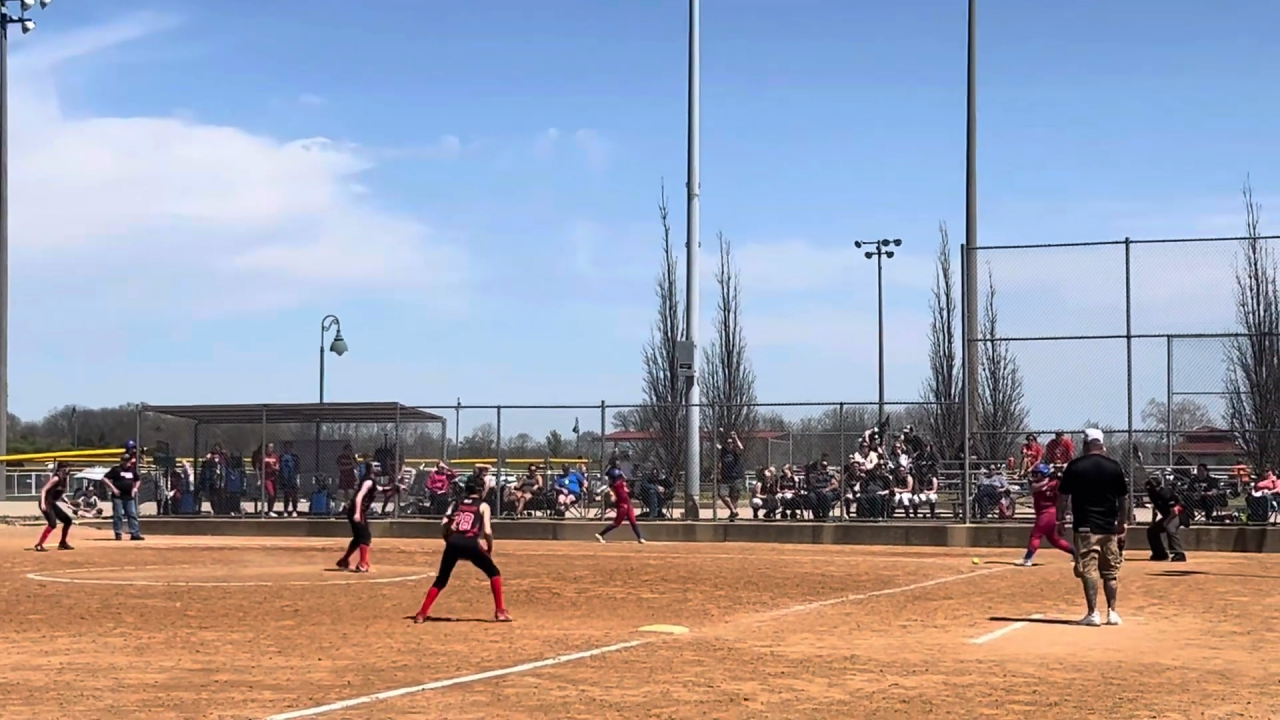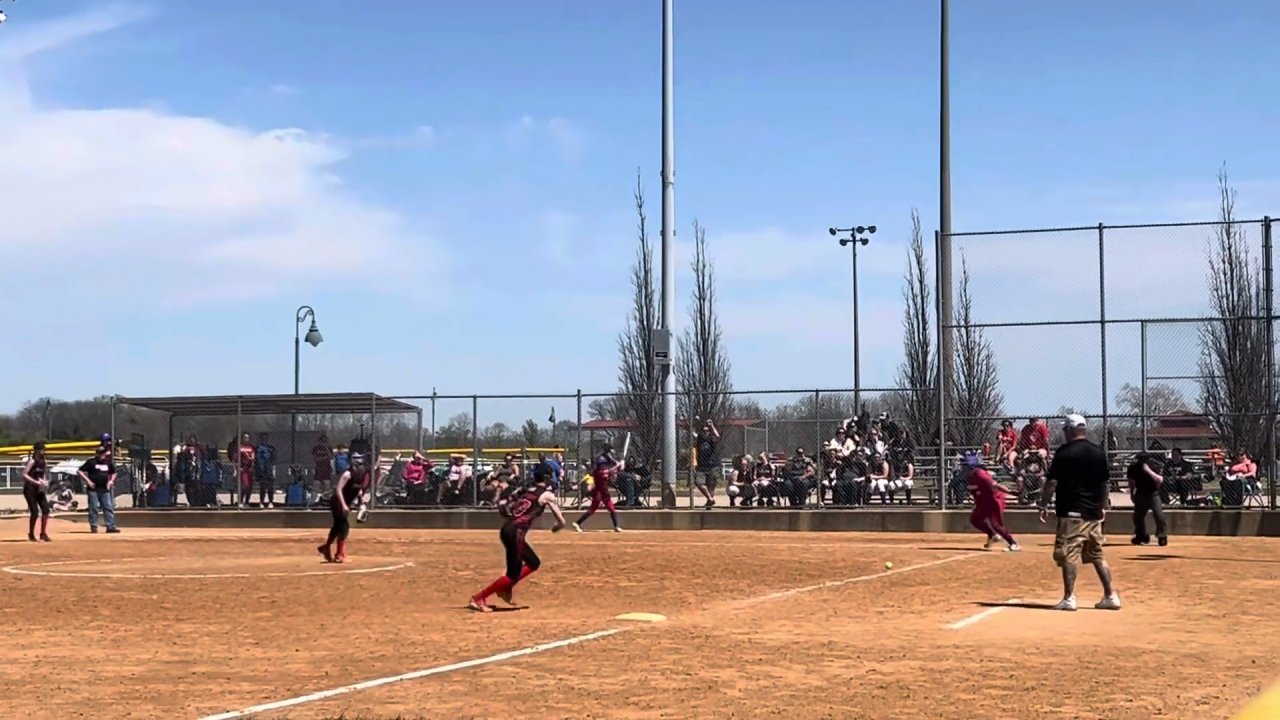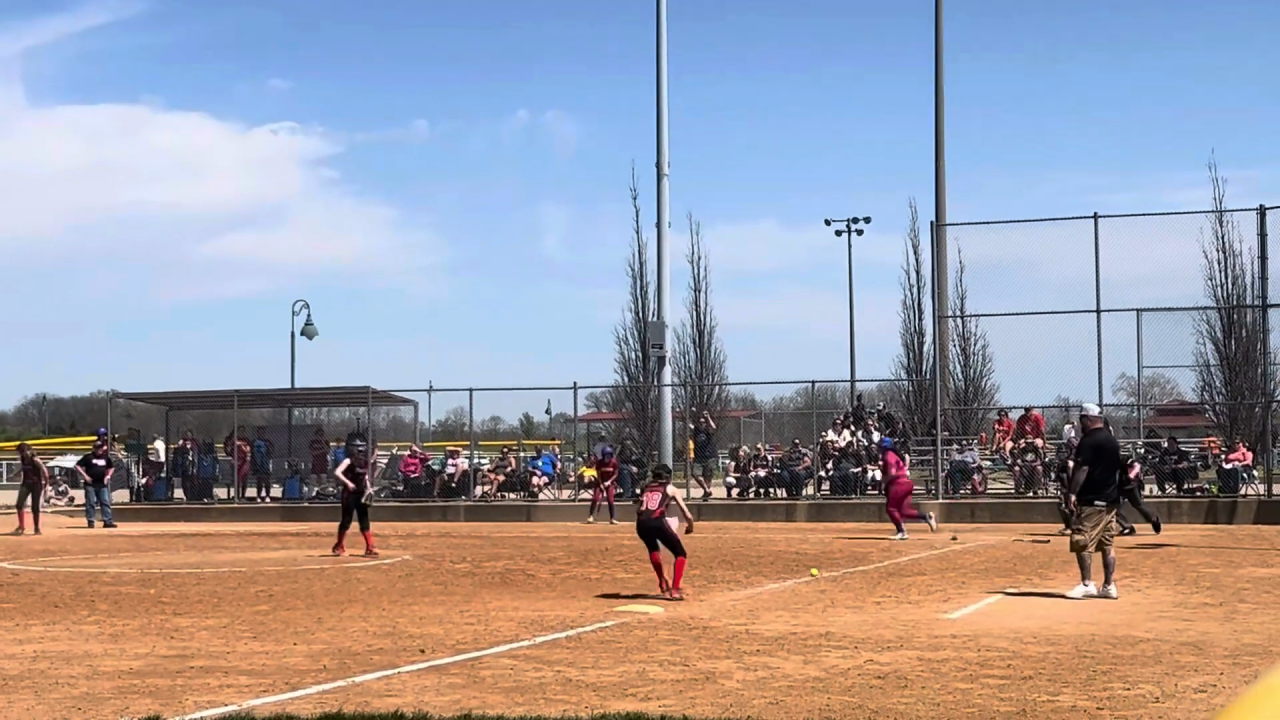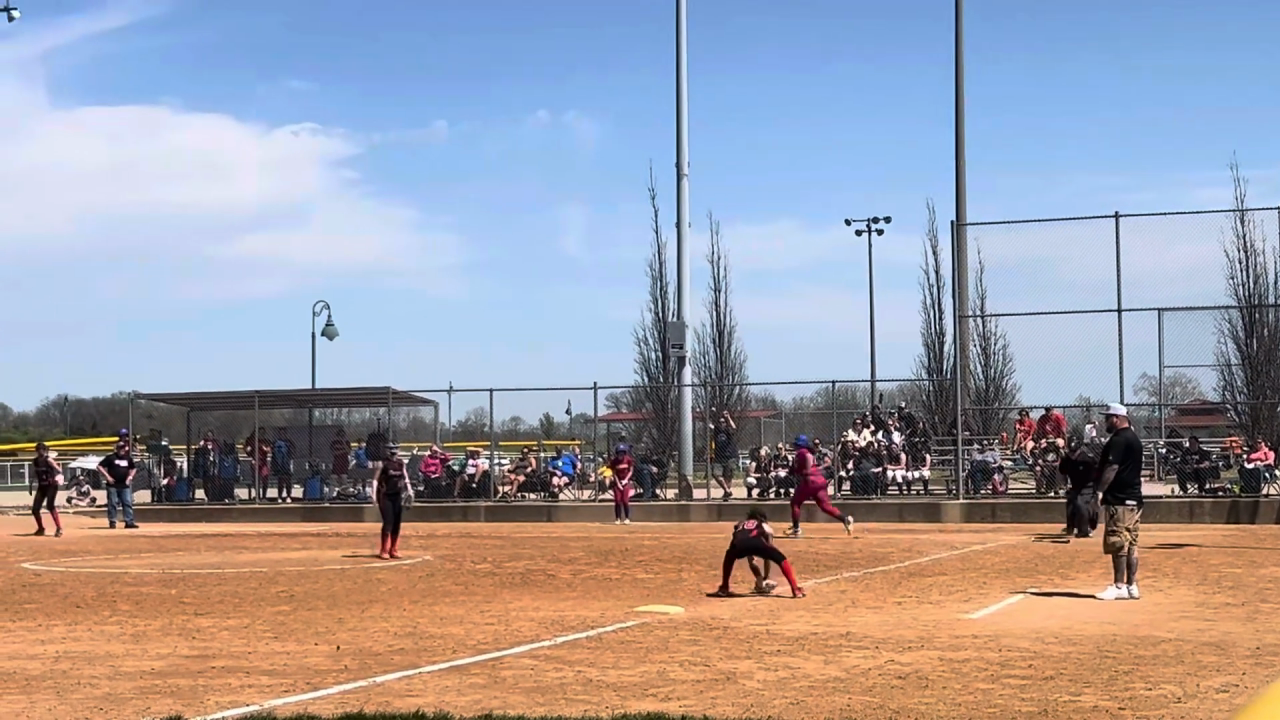
dt=0.5s
person 1, frame 1
left shoulder: (1075, 466)
right shoulder: (1114, 467)
left elbow: (1064, 497)
right elbow: (1123, 498)
left wrist: (1060, 519)
right wrist: (1122, 522)
left hip: (1085, 527)
right hip: (1109, 527)
left knee: (1089, 571)
right knee: (1111, 572)
left ankle: (1093, 614)
right ankle: (1112, 612)
person 1, frame 2
left shoulder: (1064, 452)
right shoulder: (1099, 452)
left elbow: (1052, 482)
right elbow: (1105, 483)
left wrist: (1043, 505)
right wrist: (1102, 507)
left hip: (1071, 512)
right hip: (1093, 512)
left knee: (1069, 555)
right knee: (1098, 555)
left ankle: (1069, 598)
right ankle: (1111, 595)
person 1, frame 3
left shoulder: (1089, 439)
right shoulder: (1112, 440)
left elbow: (1082, 469)
left wrist: (1072, 493)
left hip: (1091, 500)
right hip: (1110, 499)
left knee: (1082, 542)
right knee: (1107, 544)
left ankle: (1087, 584)
right ankle: (1109, 586)
person 1, frame 4
left shoulder: (1119, 438)
right shoulder: (1134, 438)
left elbow: (1112, 468)
left wrist: (1100, 490)
left hip: (1119, 499)
right hip: (1133, 498)
left knee: (1117, 543)
right knee: (1131, 544)
left ankle: (1119, 586)
right ankle: (1131, 586)
